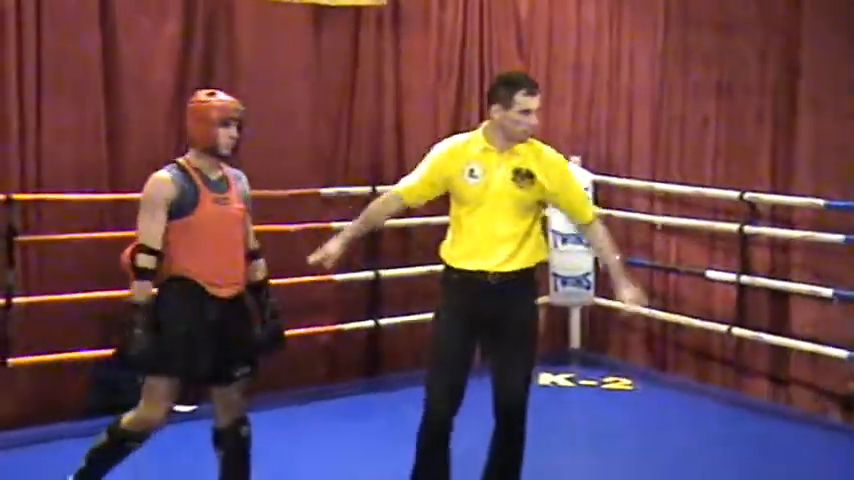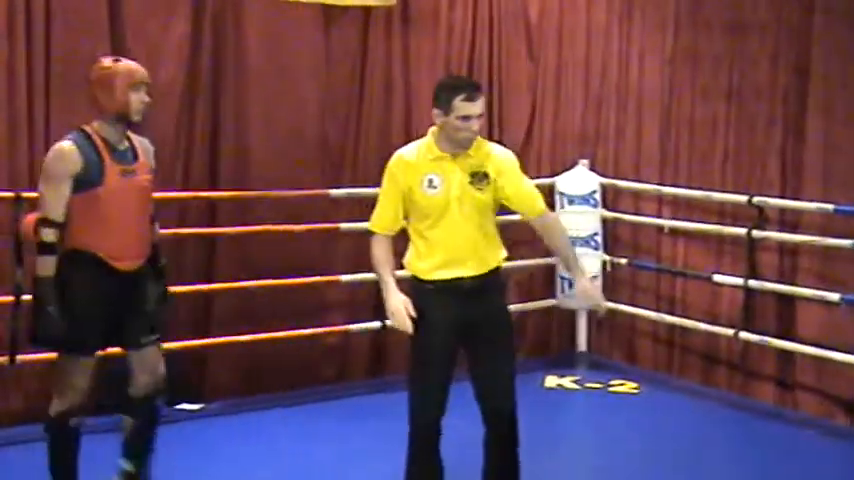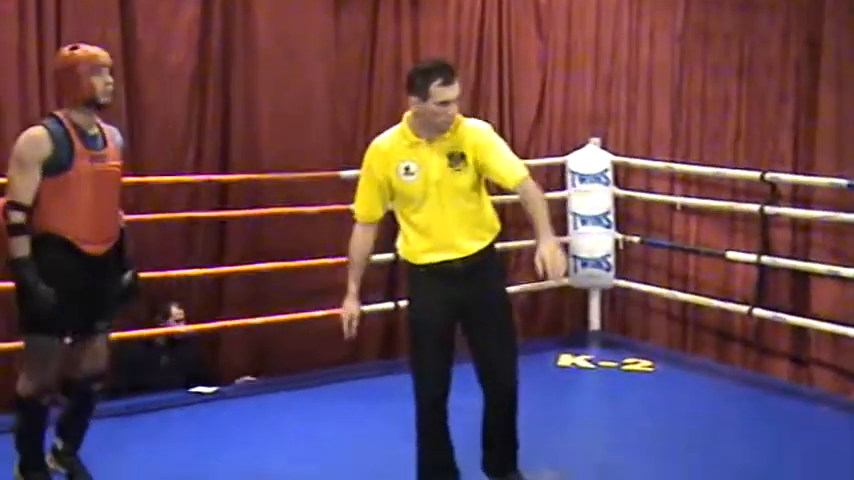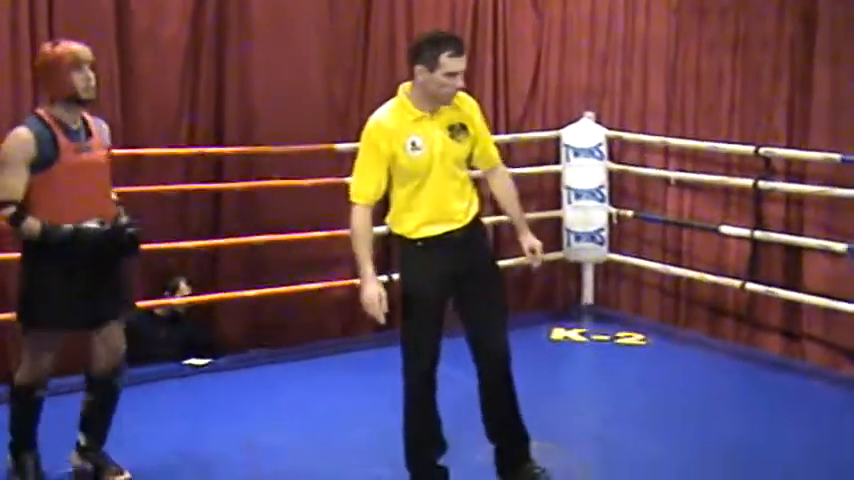
dt=0.5s
person 1, frame 1
left shoulder: (238, 181)
right shoulder: (166, 183)
left elbow: (251, 251)
right elbow: (145, 256)
left wrist: (267, 309)
right wrist: (140, 323)
left hip: (230, 309)
right hip: (182, 306)
left knee: (232, 414)
right knee: (152, 412)
person 1, frame 2
left shoulder: (143, 149)
right shoulder: (69, 153)
right elbow: (48, 230)
left wrist: (156, 271)
right wrist: (45, 298)
left hip: (131, 279)
right hip: (83, 279)
left knee: (151, 376)
right knee: (73, 390)
person 1, frame 3
left shoulder: (112, 138)
right shoulder: (40, 140)
left wrist: (125, 260)
left hip: (100, 263)
right hip: (55, 263)
left knee: (92, 363)
right knee: (41, 370)
person 1, frame 4
left shoulder: (99, 129)
left wrist: (121, 224)
right wrist: (61, 235)
left hip: (98, 255)
right hip: (52, 259)
left knee: (111, 355)
right knee: (38, 363)
person 2, frame 1
left shoulder: (548, 162)
right shoulder: (454, 151)
left elbow: (589, 221)
right elbow: (398, 198)
left wrist: (620, 278)
right wrist: (344, 239)
left hip: (515, 289)
right hip: (462, 286)
left knee: (511, 403)
right knee: (441, 398)
person 2, frame 2
left shoulder: (497, 158)
right shoulder: (406, 163)
left elbow: (540, 215)
right elbow: (381, 235)
left wrist: (577, 273)
right wrist: (390, 290)
left hip: (486, 291)
right hip: (432, 295)
left knee: (500, 404)
right knee: (426, 410)
person 2, frame 3
left shoulder: (477, 134)
right shoulder: (383, 152)
left elbow: (523, 185)
right elbow: (365, 225)
left wrist: (547, 236)
right wrist: (353, 291)
left hip: (482, 270)
right hip: (428, 279)
left knee: (502, 377)
right knee: (432, 390)
person 2, frame 4
left shoulder: (466, 108)
right shoulder: (383, 126)
left elbow: (494, 171)
right elbow: (362, 205)
left wrist: (523, 230)
right wrist: (368, 276)
left hip: (471, 240)
right hip: (420, 252)
left knee: (495, 353)
right knee: (421, 364)
